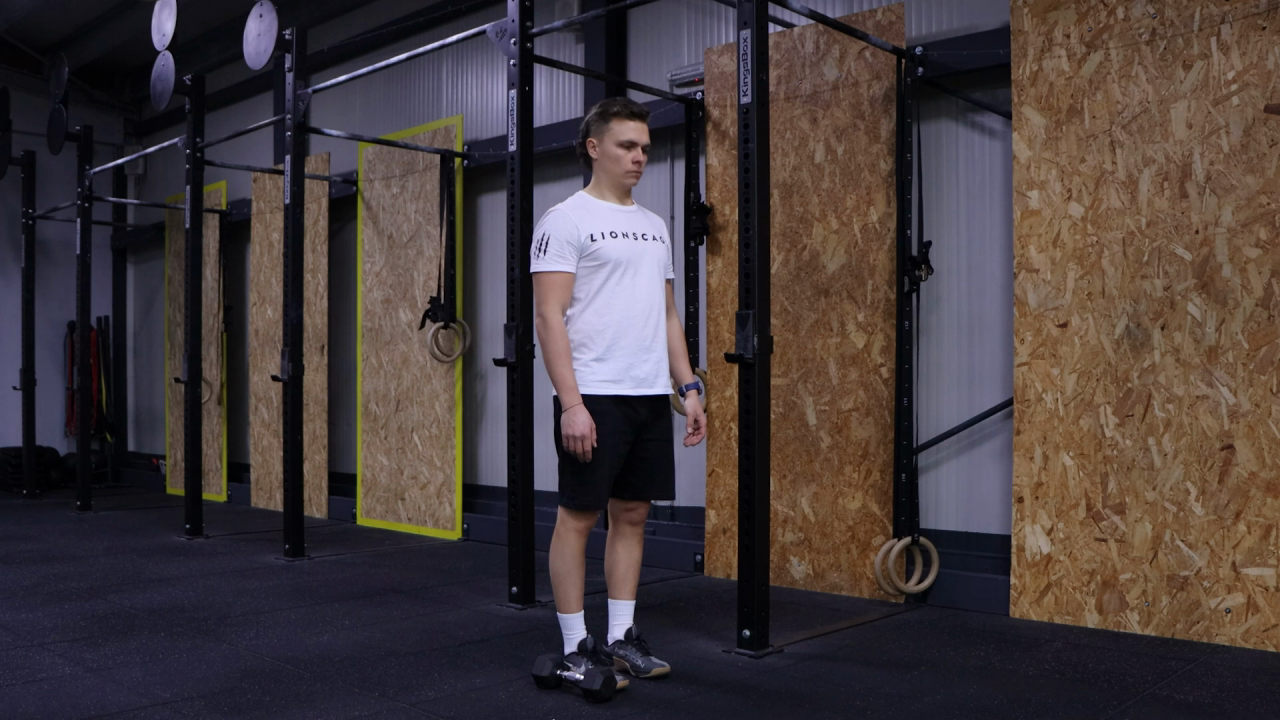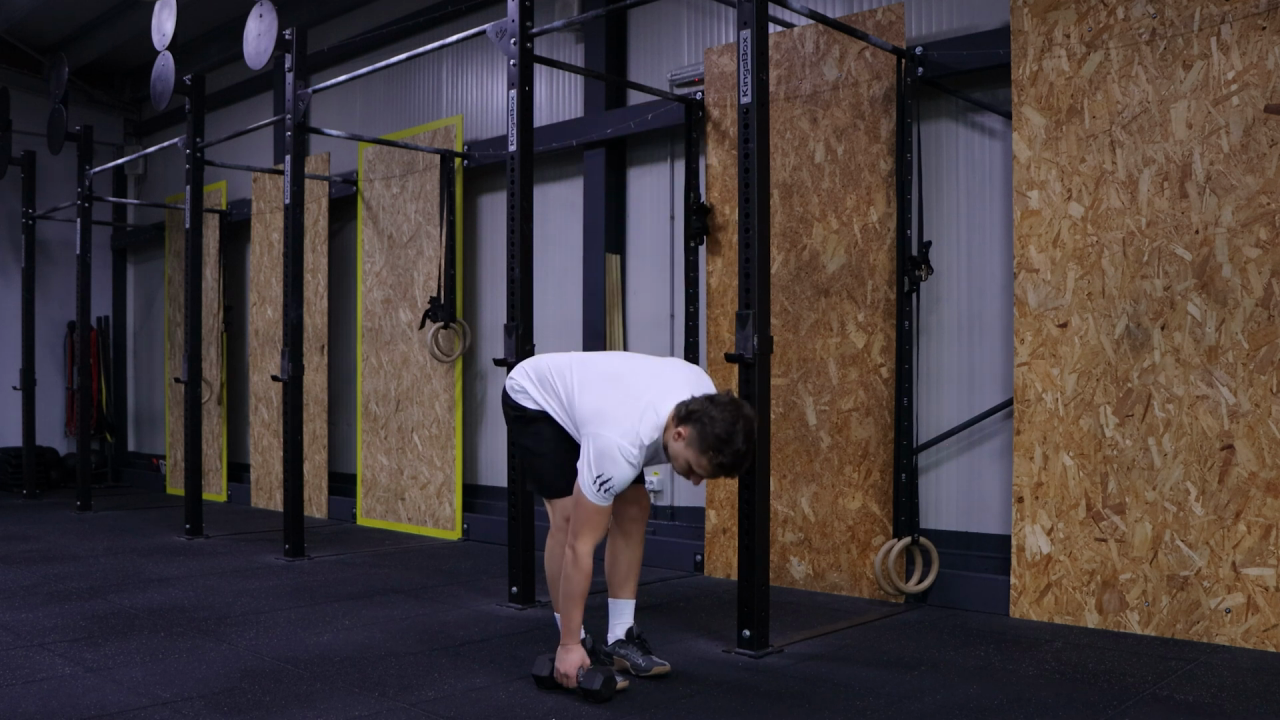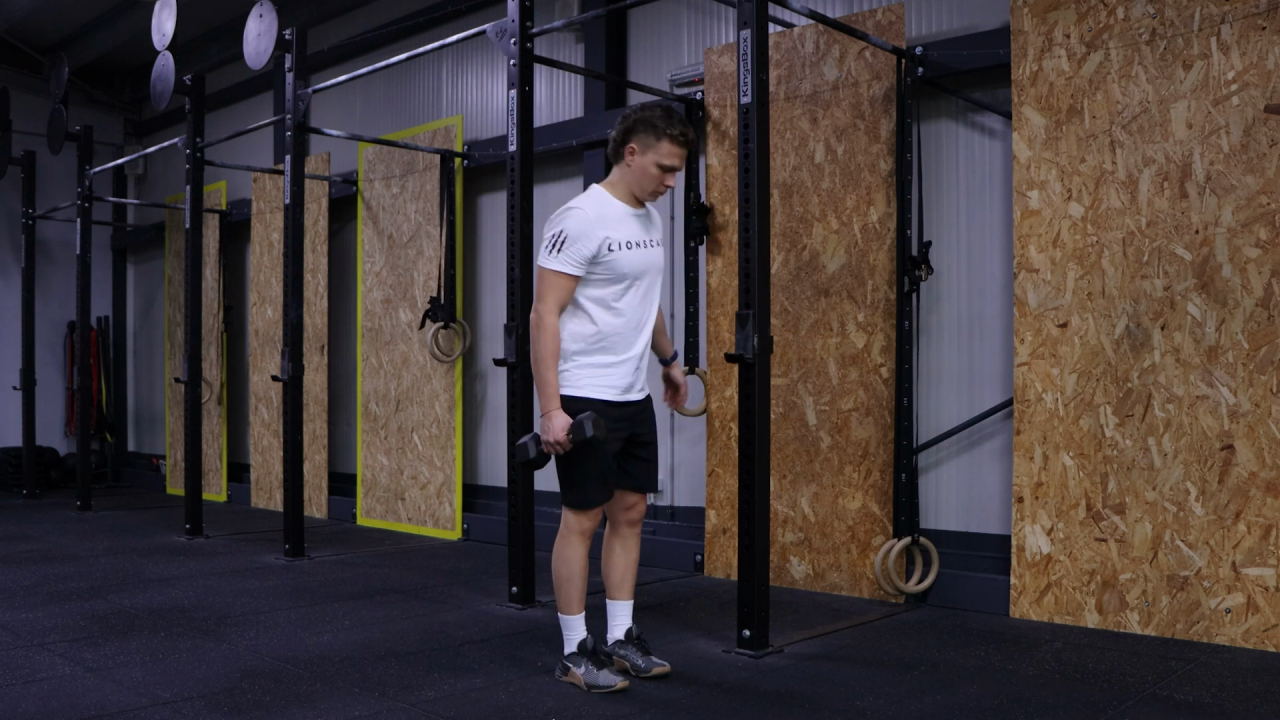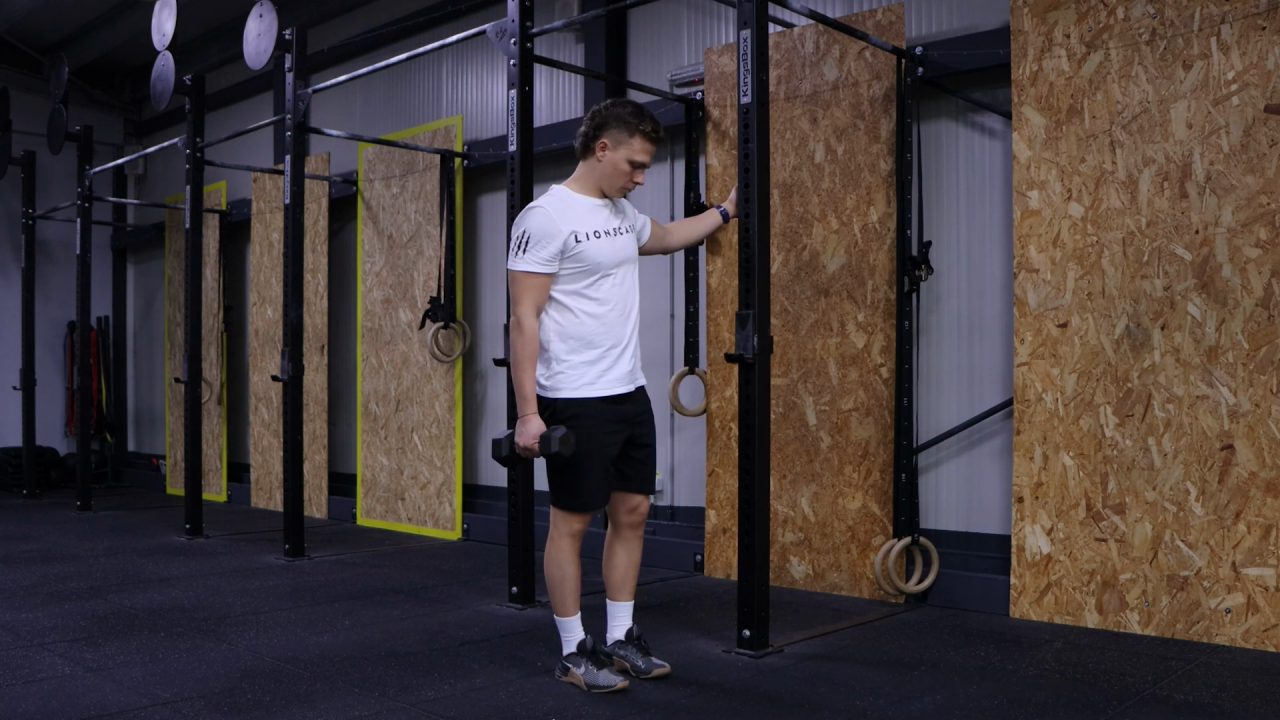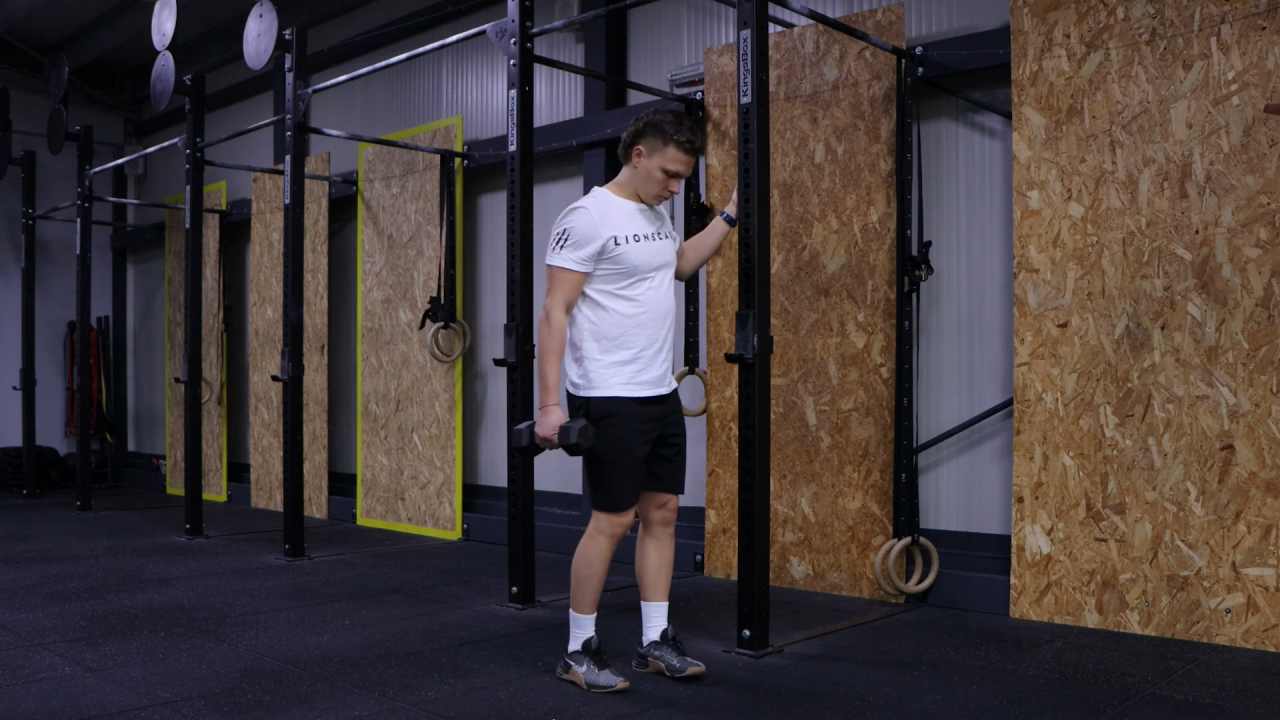
dt=1s
person 1, frame 1
left shoulder: (654, 227)
right shoulder: (566, 221)
left elbow: (666, 316)
right elbow: (550, 318)
left wrist: (689, 388)
right wrist: (572, 403)
left hip: (649, 397)
right hip: (594, 398)
left knee: (632, 517)
right knee: (578, 518)
left ankle: (620, 638)
right ankle: (575, 647)
person 1, frame 2
left shoulder: (702, 400)
right shoulder: (619, 447)
right elbow: (581, 547)
right wrist: (570, 643)
left hip: (581, 395)
right hip: (533, 402)
left knee: (634, 511)
right knee: (567, 516)
left ankle: (620, 638)
right ankle: (578, 654)
person 1, frame 3
left shoulder: (651, 219)
right shoulder: (583, 218)
right elbow: (545, 315)
left wrist: (669, 360)
right wrist: (550, 408)
left hip: (633, 396)
right hip: (582, 397)
left knee: (630, 514)
right knee: (583, 518)
left ankle: (620, 638)
right ankle: (574, 650)
person 1, frame 4
left shoulder: (620, 213)
right shoulder: (547, 216)
left elbow: (665, 237)
right elbow: (524, 319)
left wrist: (727, 209)
right wrist: (528, 412)
left hip: (629, 392)
right hip: (576, 400)
left knee: (631, 514)
right knee: (571, 522)
left ankle: (619, 639)
right ankle: (574, 650)
person 1, frame 5
left shoulder: (655, 216)
right shoulder: (589, 216)
left elbow: (681, 263)
right elbow: (555, 313)
left wrist: (731, 214)
right wrist: (549, 403)
left hip: (660, 393)
right hip: (609, 398)
left knee: (661, 513)
right knee: (611, 521)
left ankle: (655, 640)
right ankle: (579, 650)
